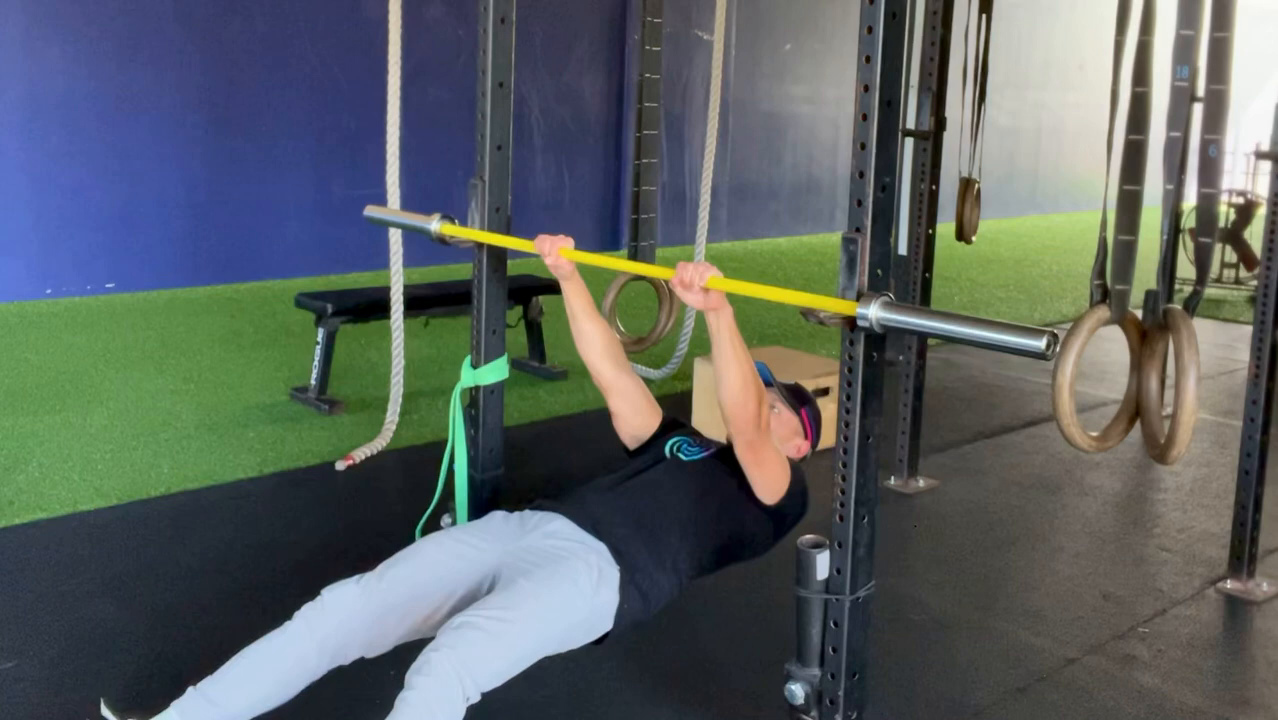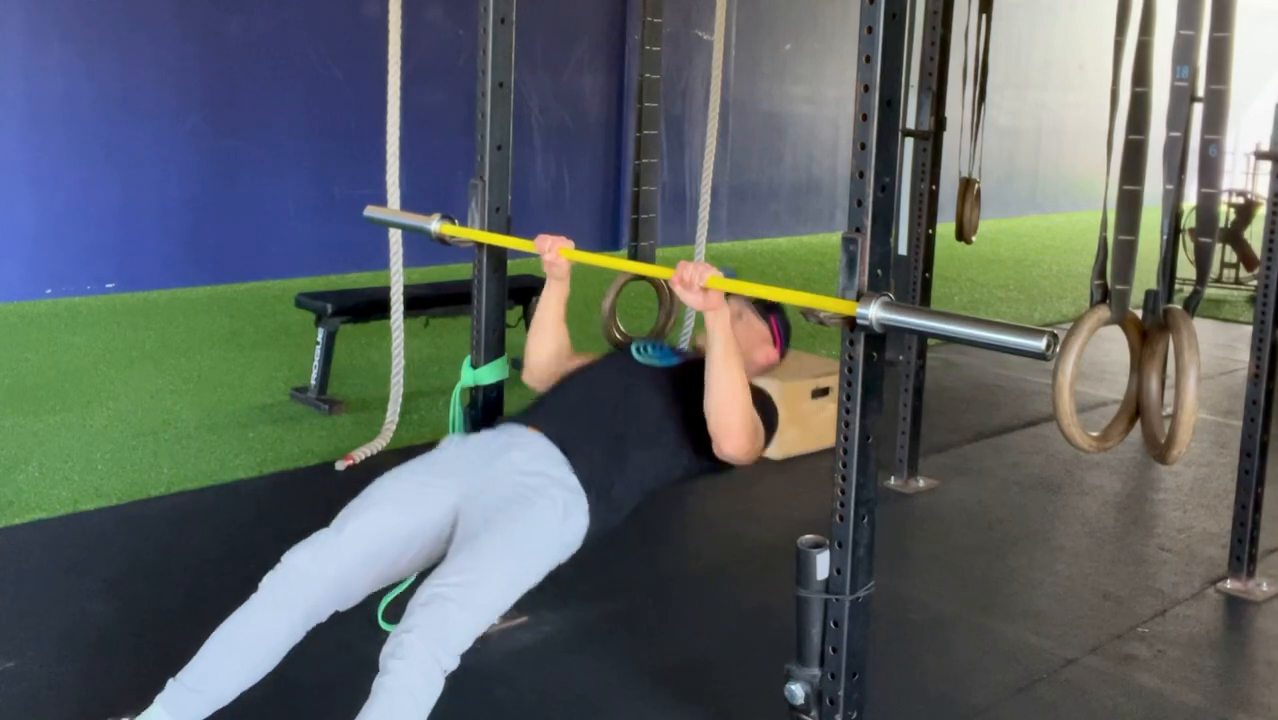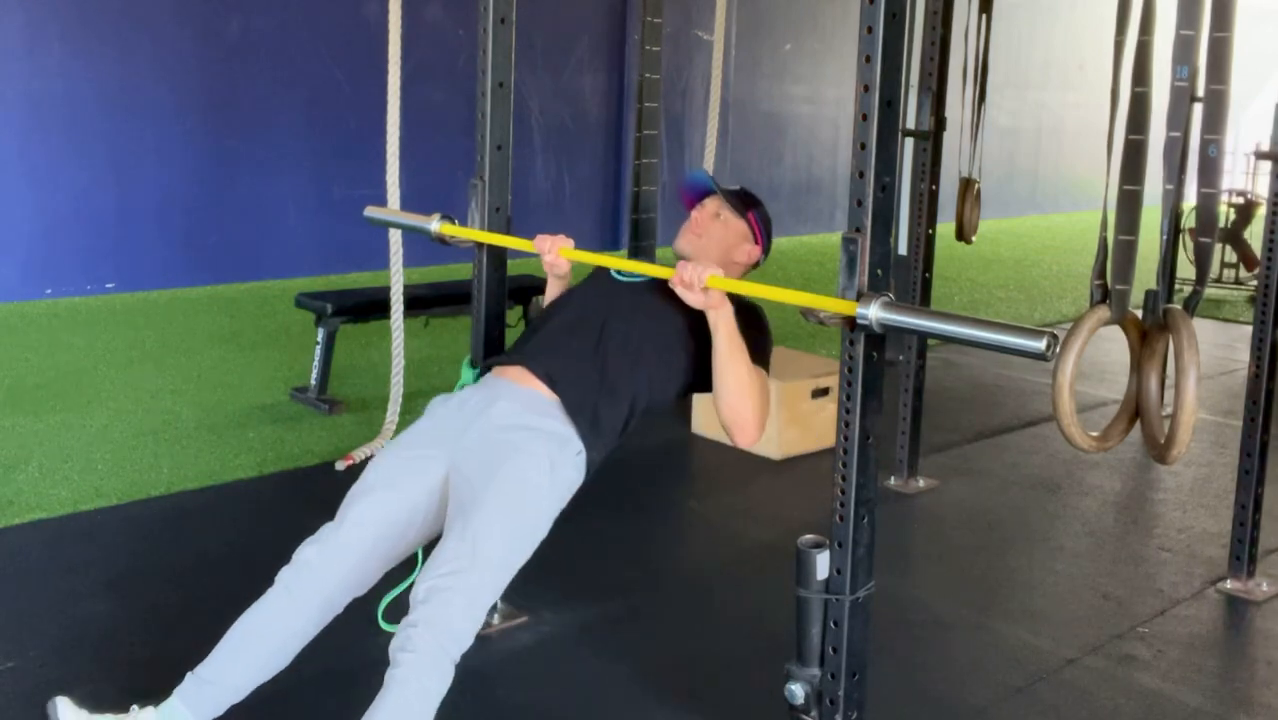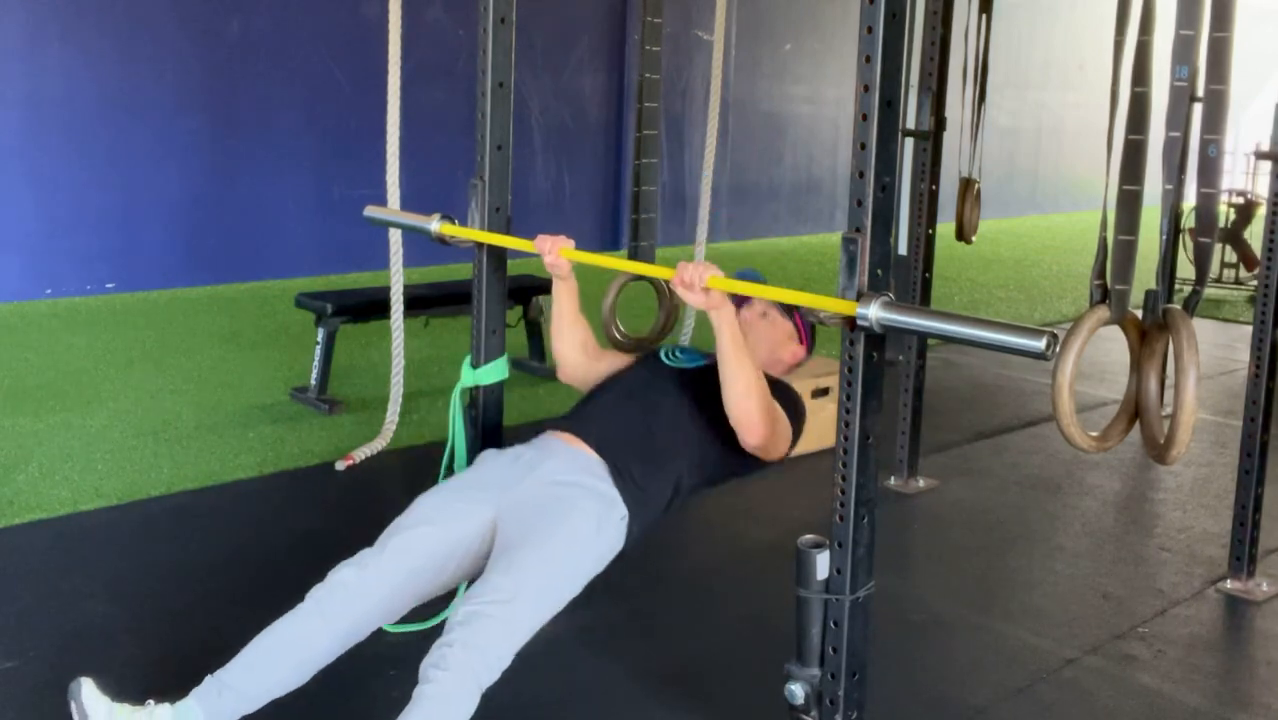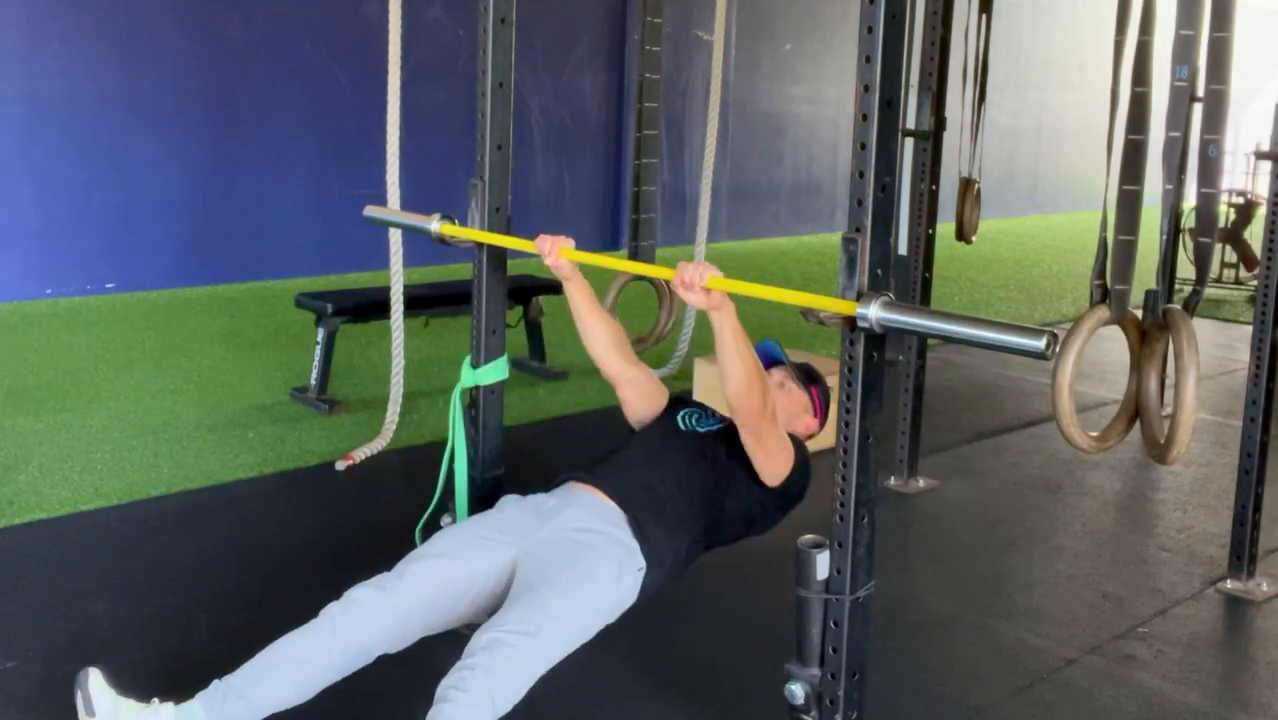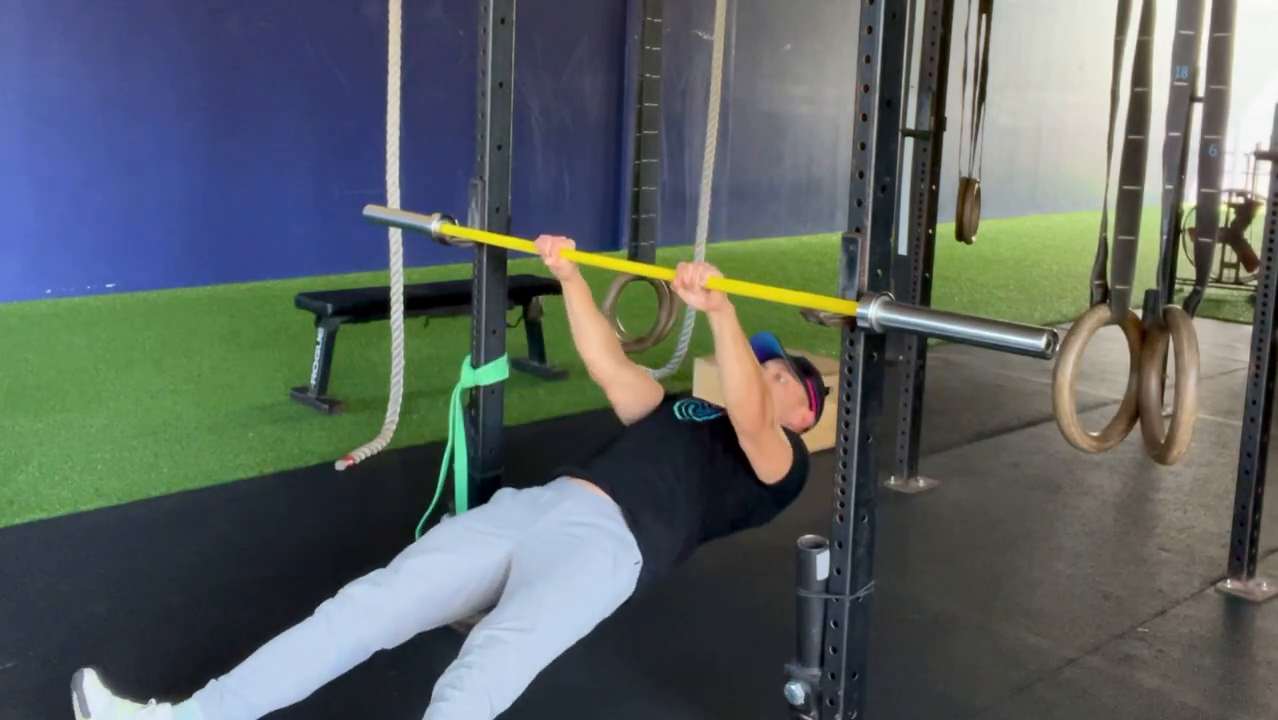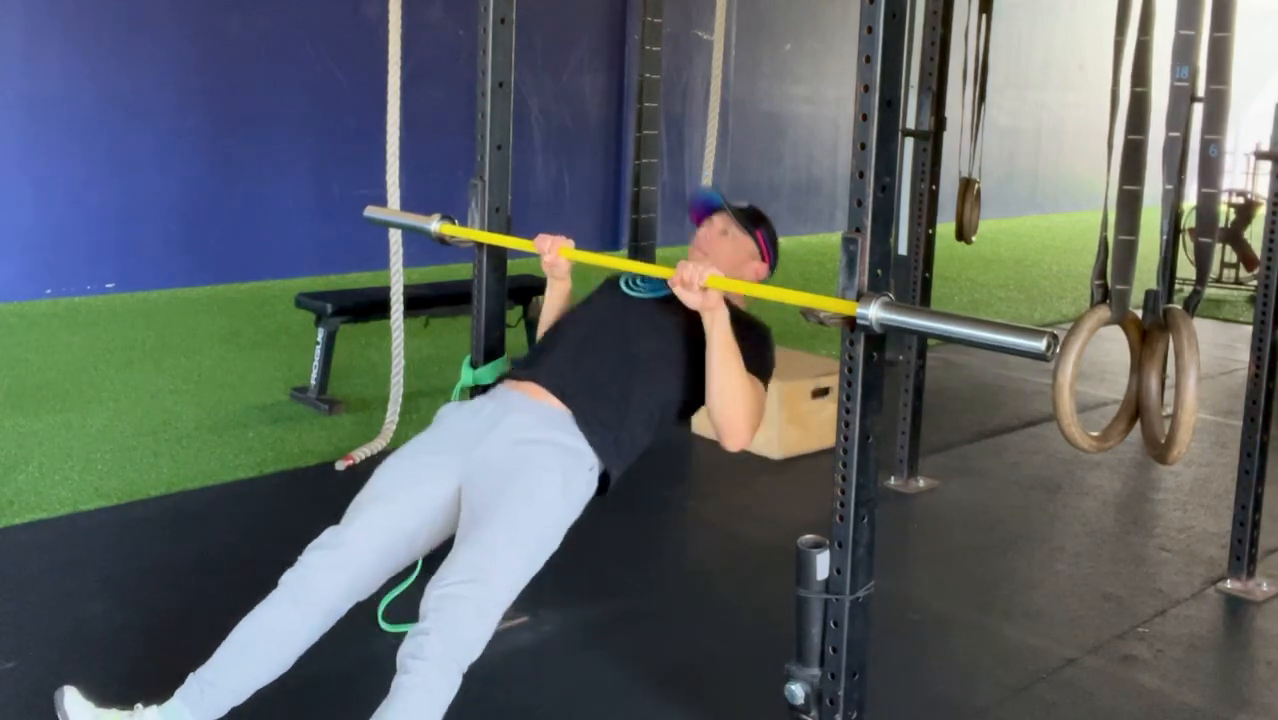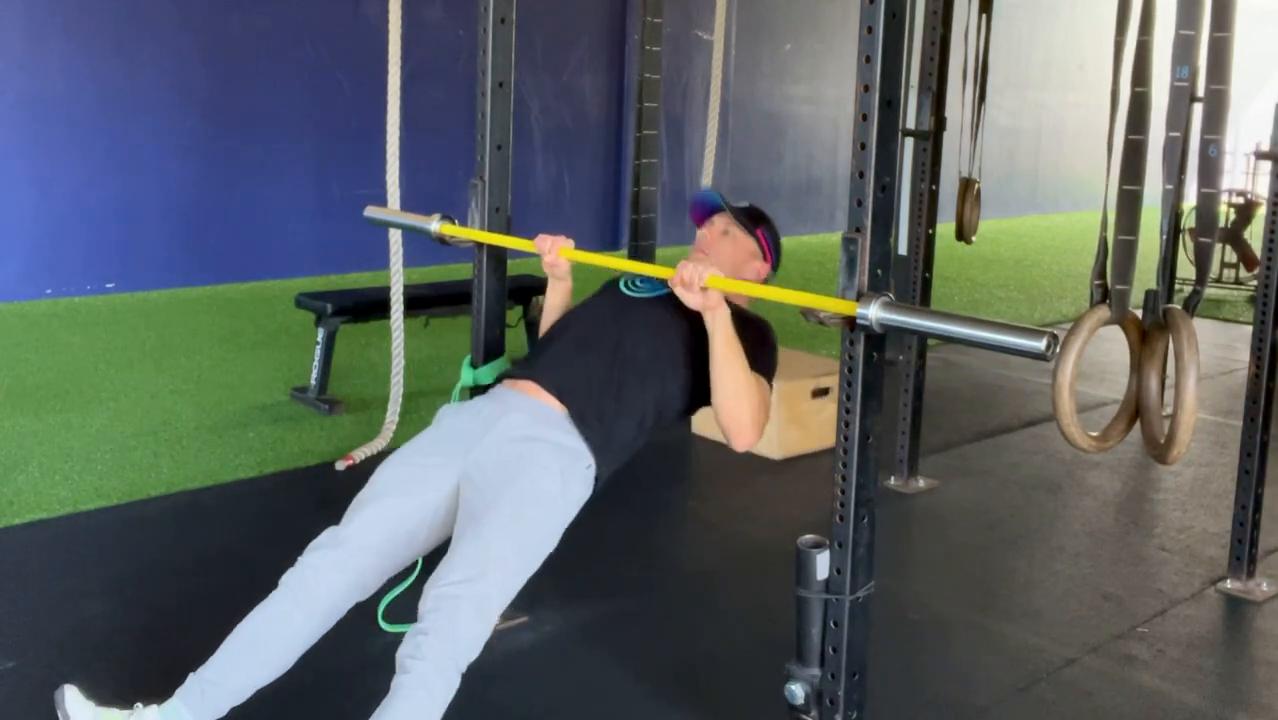
dt=0.4s
person 1, frame 1
left shoulder: (772, 494)
right shoulder: (677, 443)
left elbow: (744, 421)
right elbow: (611, 369)
left wrist: (717, 311)
right wrist: (568, 275)
left hip: (593, 569)
right hip: (521, 528)
left knee: (451, 661)
right knee: (343, 609)
person 1, frame 2
left shoulder: (751, 404)
right shoulder: (652, 351)
left elbow: (729, 442)
right elbow: (542, 375)
left wrist: (718, 314)
right wrist: (558, 281)
left hip: (551, 489)
right hip: (477, 453)
left knee: (427, 634)
right knee: (307, 575)
person 1, frame 3
left shoulder: (734, 319)
right shoulder: (628, 271)
left elbow: (745, 428)
left wrist: (715, 305)
right wrist: (557, 278)
left hip: (541, 441)
right hip: (466, 408)
left knee: (436, 622)
right knee: (323, 566)
person 1, frame 4
left shoulder: (779, 407)
right shoulder: (672, 361)
left elbow: (753, 427)
right elbow: (576, 363)
left wrist: (718, 310)
right wrist: (562, 275)
left hip: (590, 500)
right hip: (515, 466)
left knee: (470, 643)
right knee: (359, 587)
person 1, frame 5
left shoulder: (777, 471)
right shoulder: (686, 420)
left elbow: (752, 410)
right elbow: (617, 360)
left wrist: (720, 309)
right wrist: (568, 272)
left hip: (606, 549)
right hip: (534, 513)
right knee: (373, 609)
person 1, frame 6
left shoulder: (779, 460)
right shoulder: (686, 410)
left elbow: (752, 427)
right elbow: (608, 367)
left wrist: (721, 313)
right wrist: (569, 276)
left hip: (603, 540)
right hip: (529, 505)
right knee: (372, 603)
person 1, frame 7
left shoulder: (740, 331)
right shoulder: (635, 281)
left elbow: (735, 430)
left wrist: (716, 311)
right wrist: (558, 279)
left hip: (553, 452)
right hip: (475, 420)
left knee: (452, 618)
right knee: (334, 564)
person 1, frame 8
left shoulder: (744, 333)
right shoulder: (642, 285)
left elbow: (742, 431)
left wrist: (716, 310)
right wrist: (559, 277)
left hip: (552, 450)
right hip: (477, 418)
left knee: (452, 613)
right knee: (334, 562)
